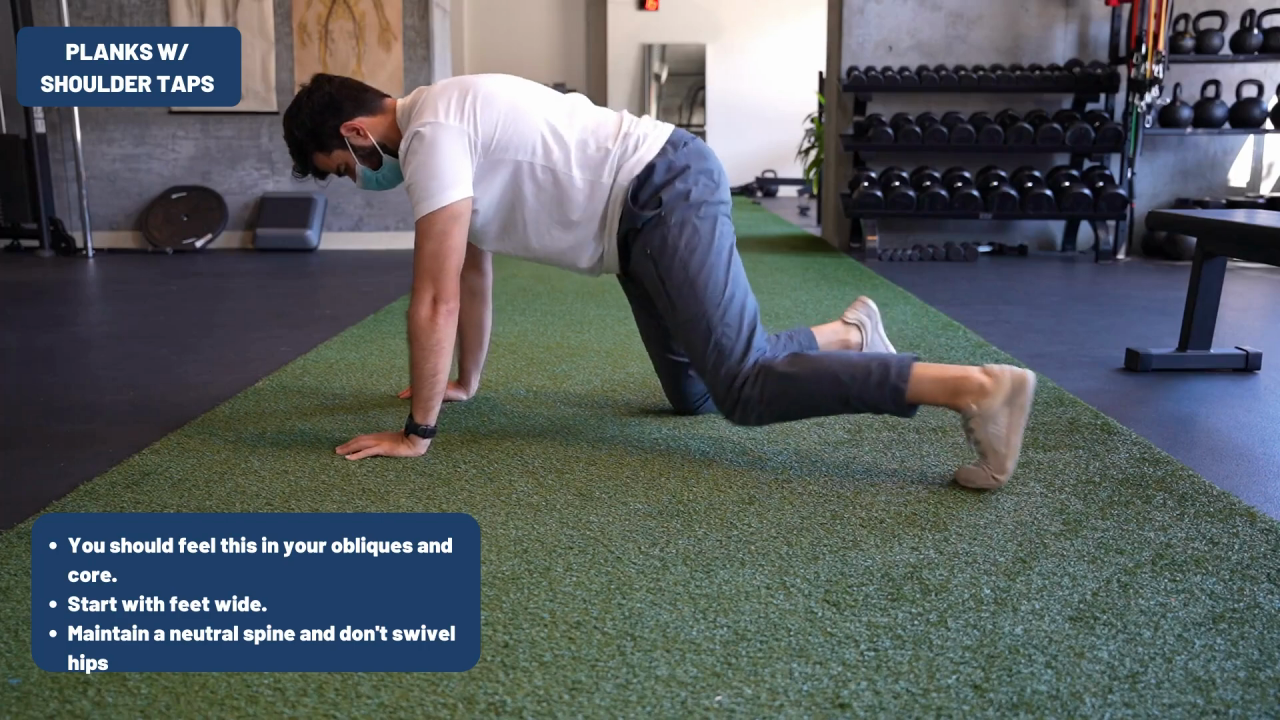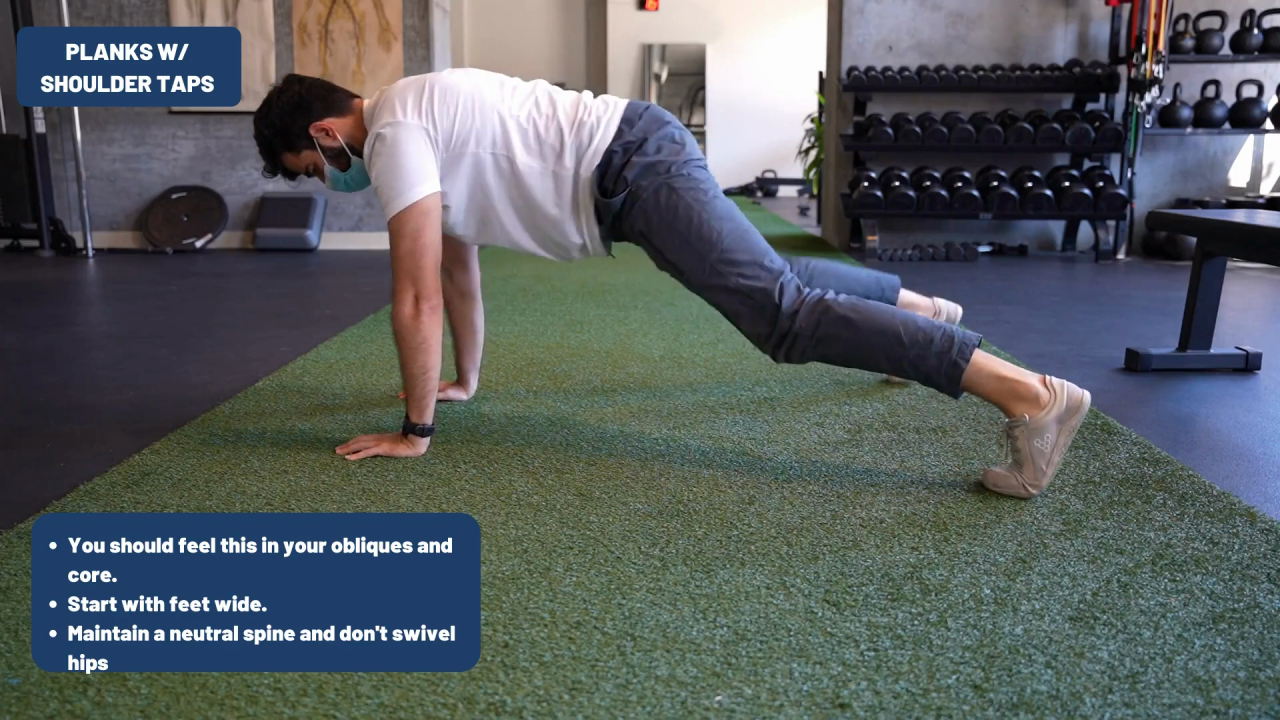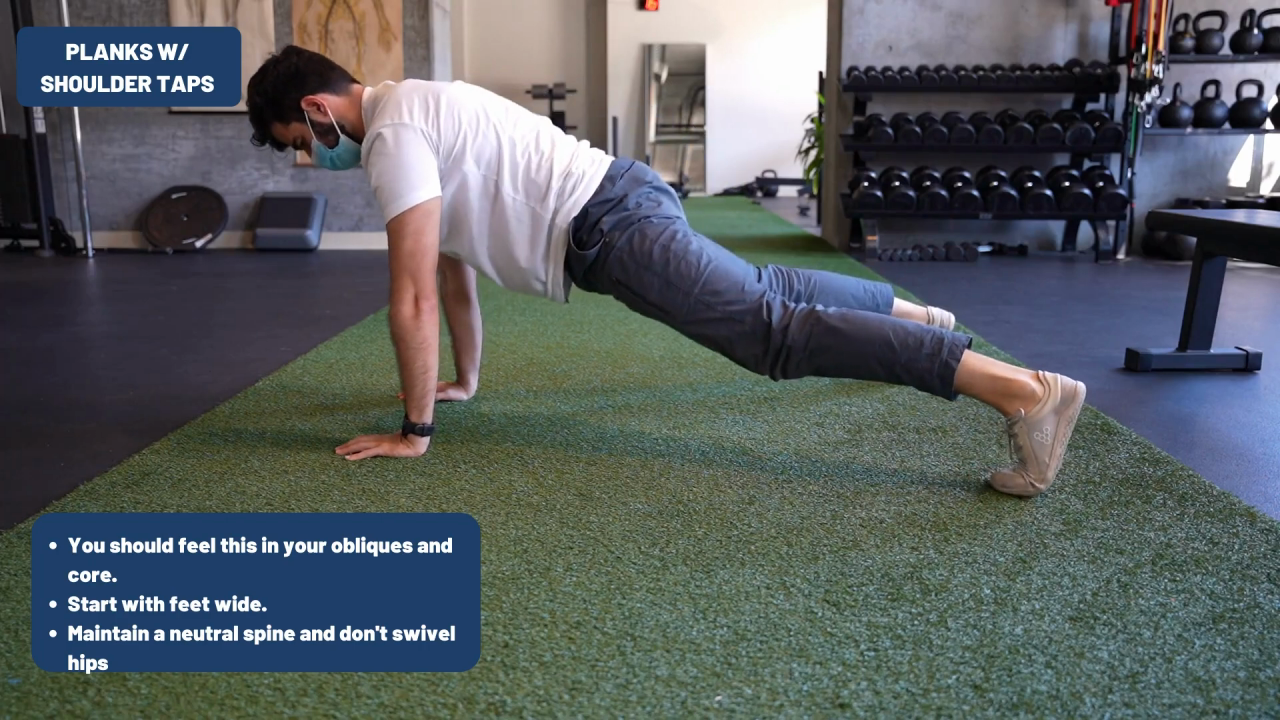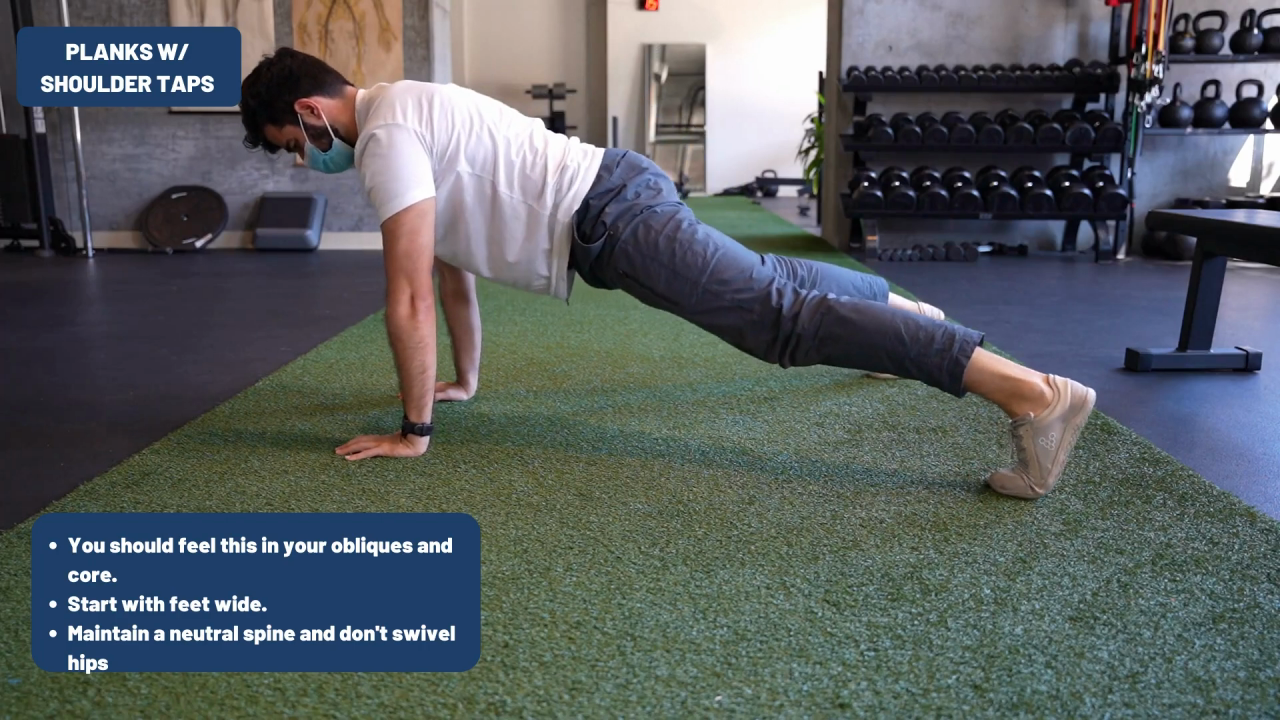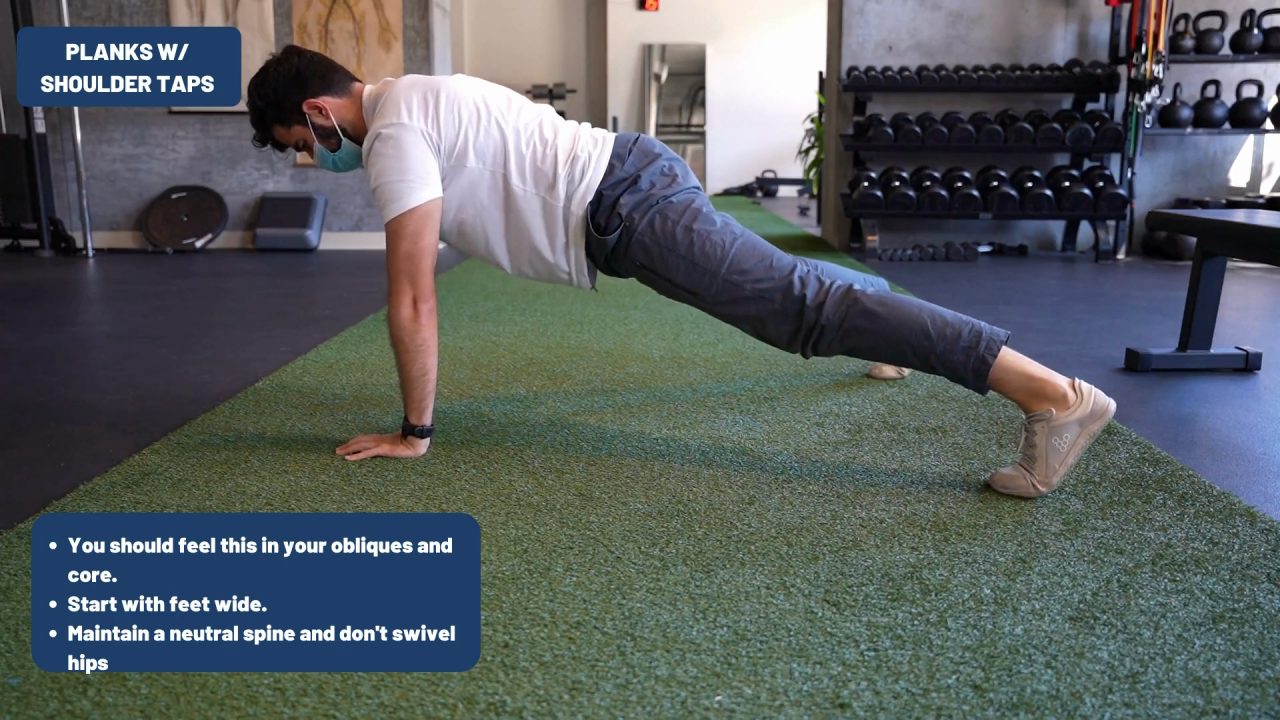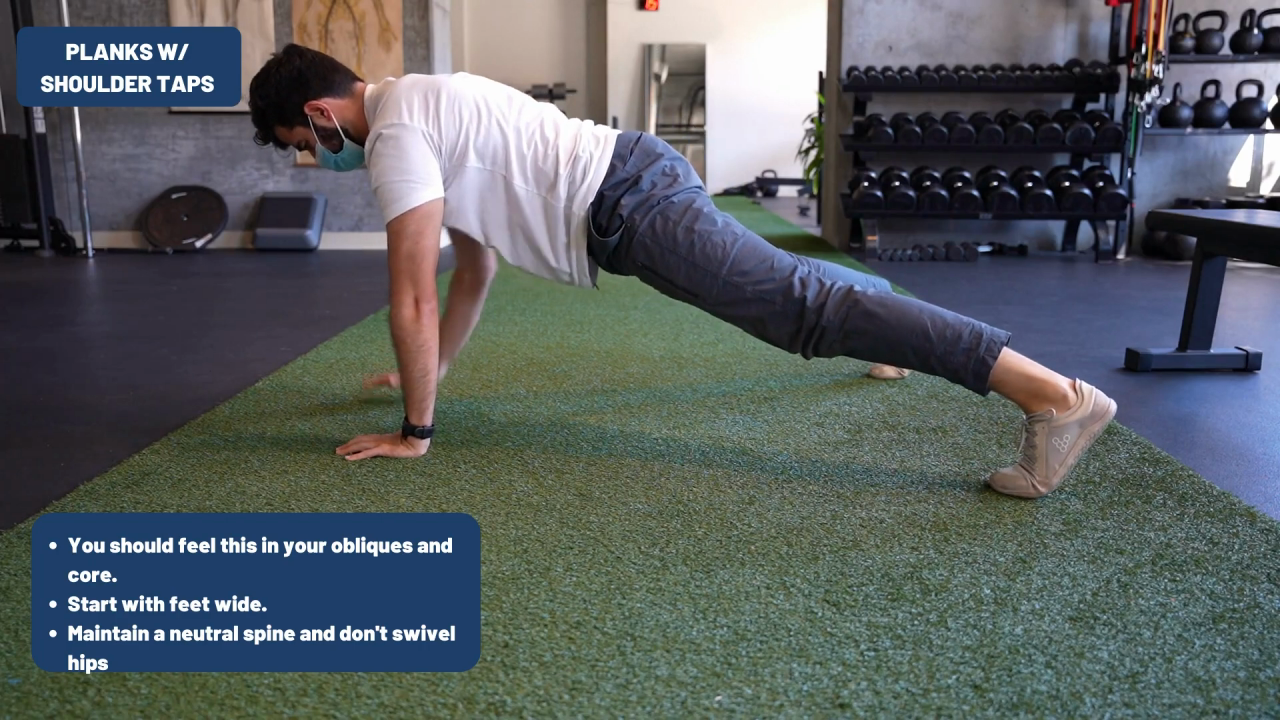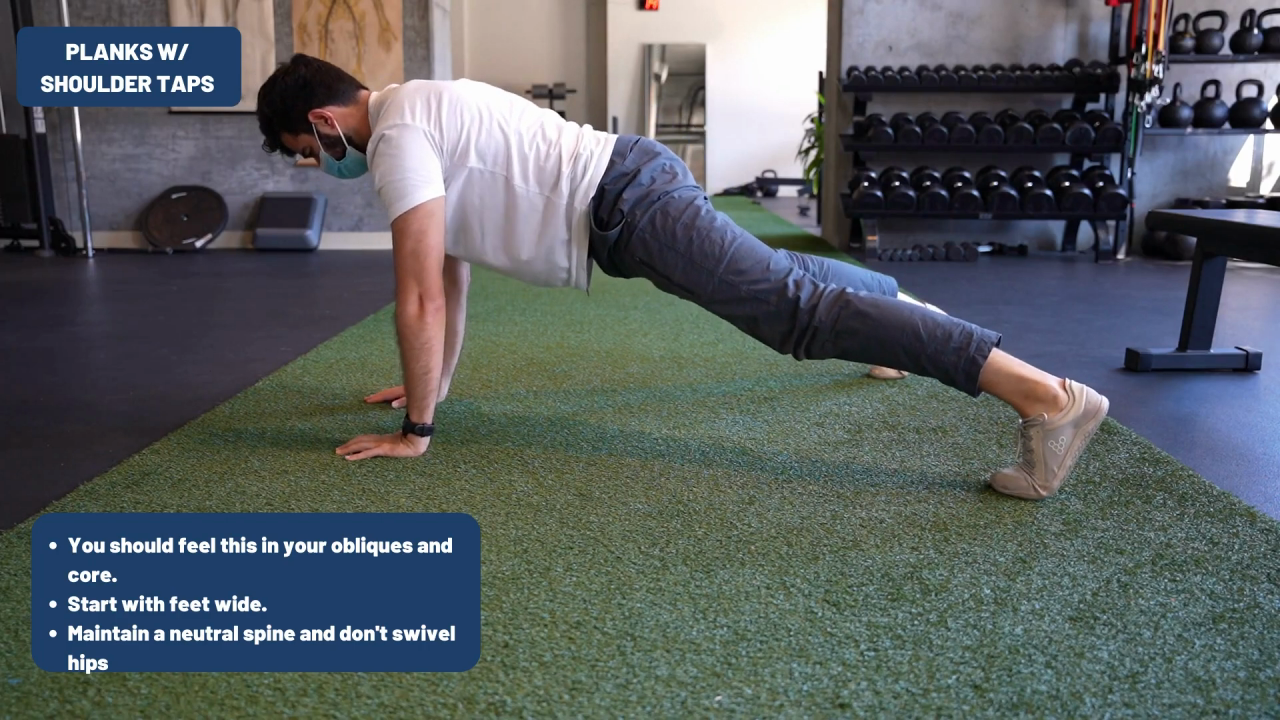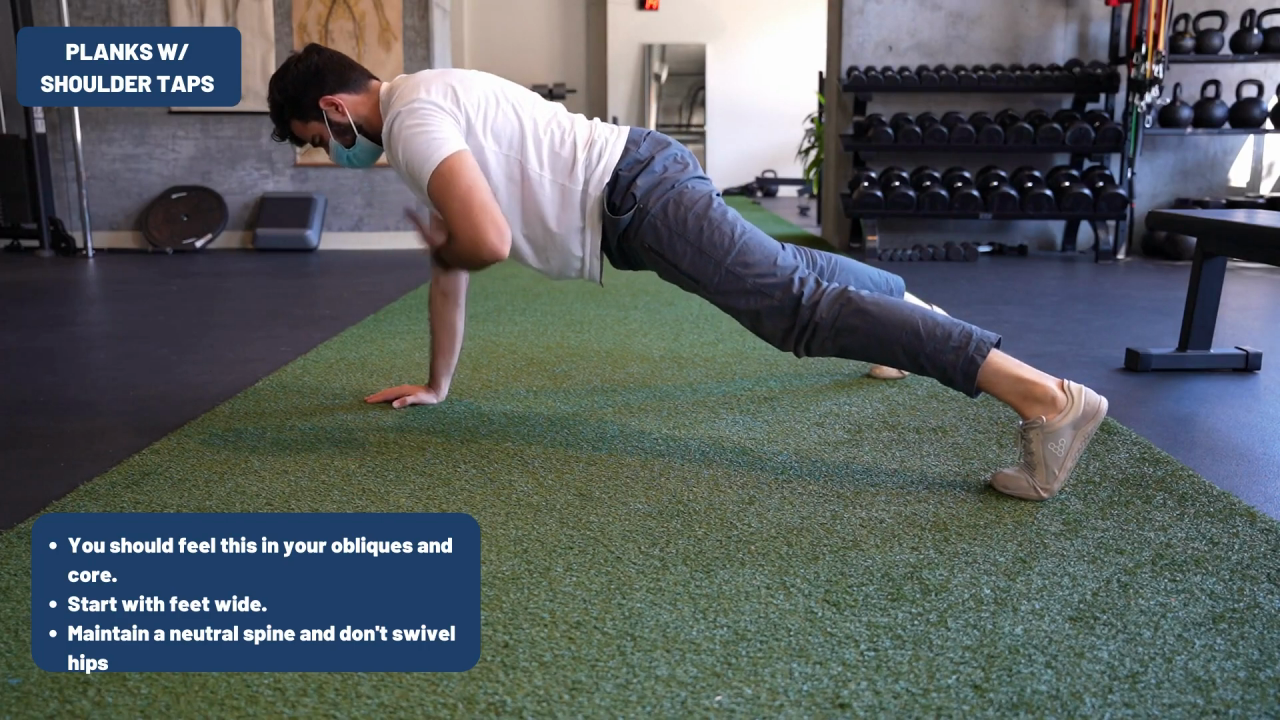
dt=0.3s
person 1, frame 1
left shoulder: (429, 136)
right shoulder: (445, 122)
left elbow: (436, 296)
right elbow: (473, 268)
left wrist: (416, 429)
right wrist: (464, 380)
left hip: (668, 193)
right hip: (657, 193)
left knee: (743, 388)
right knee: (692, 391)
left ankle: (981, 389)
right ankle: (847, 334)
person 1, frame 2
left shoulder: (391, 135)
right shoulder: (417, 118)
left elbow: (415, 295)
right elbow: (456, 265)
left wrist: (415, 427)
right wrist: (463, 378)
left hip: (633, 166)
right hip: (640, 154)
left knee: (778, 309)
right knee: (771, 275)
left ankle: (1029, 396)
right ankle: (917, 310)
person 1, frame 3
left shoulder: (391, 133)
right shoulder: (414, 110)
left elbow: (414, 297)
right elbow: (454, 265)
left wrist: (414, 428)
right wrist: (466, 378)
left hip: (610, 224)
right hip: (621, 204)
left knee: (773, 331)
right knee: (762, 288)
left ankle: (1024, 392)
right ankle: (918, 316)
person 1, frame 4
left shoulder: (385, 136)
right shoulder: (408, 112)
left elbow: (410, 297)
right elbow: (455, 264)
left wrist: (413, 429)
right wrist: (465, 378)
left hip: (610, 217)
right hip: (619, 195)
left knee: (778, 316)
right knee: (762, 276)
left ankle: (1033, 393)
right ankle: (910, 310)
person 1, frame 5
left shoulder: (391, 136)
right shoulder: (413, 104)
left elbow: (411, 298)
right elbow: (498, 210)
left wrist: (414, 429)
right wrist: (430, 240)
left hip: (627, 208)
right hip: (630, 180)
left knee: (798, 305)
right knee: (776, 278)
left ankle: (1054, 395)
right ankle: (896, 309)
person 1, frame 6
left shoulder: (394, 135)
right shoulder: (417, 105)
left elbow: (410, 298)
right elbow: (477, 252)
left wrist: (416, 429)
right wrist: (436, 358)
left hip: (628, 208)
right hip: (634, 175)
left knee: (798, 305)
right knee: (782, 277)
left ankle: (1054, 396)
right ankle: (902, 312)
person 1, frame 7
left shoulder: (395, 139)
right shoulder: (417, 115)
left elbow: (421, 297)
right elbow: (451, 278)
left wrist: (414, 429)
right wrist: (434, 384)
left hip: (628, 206)
right hip: (633, 191)
left knee: (794, 309)
right knee: (774, 275)
left ankle: (1045, 395)
right ankle: (906, 305)
person 1, frame 8
left shoulder: (411, 119)
right shoulder: (424, 108)
left elbow: (487, 244)
right elbow: (453, 263)
left wrist: (440, 246)
right wrist: (435, 383)
left hip: (639, 194)
right hip: (640, 188)
left knee: (796, 303)
right knee: (784, 269)
left ankle: (1045, 397)
right ankle: (908, 305)
